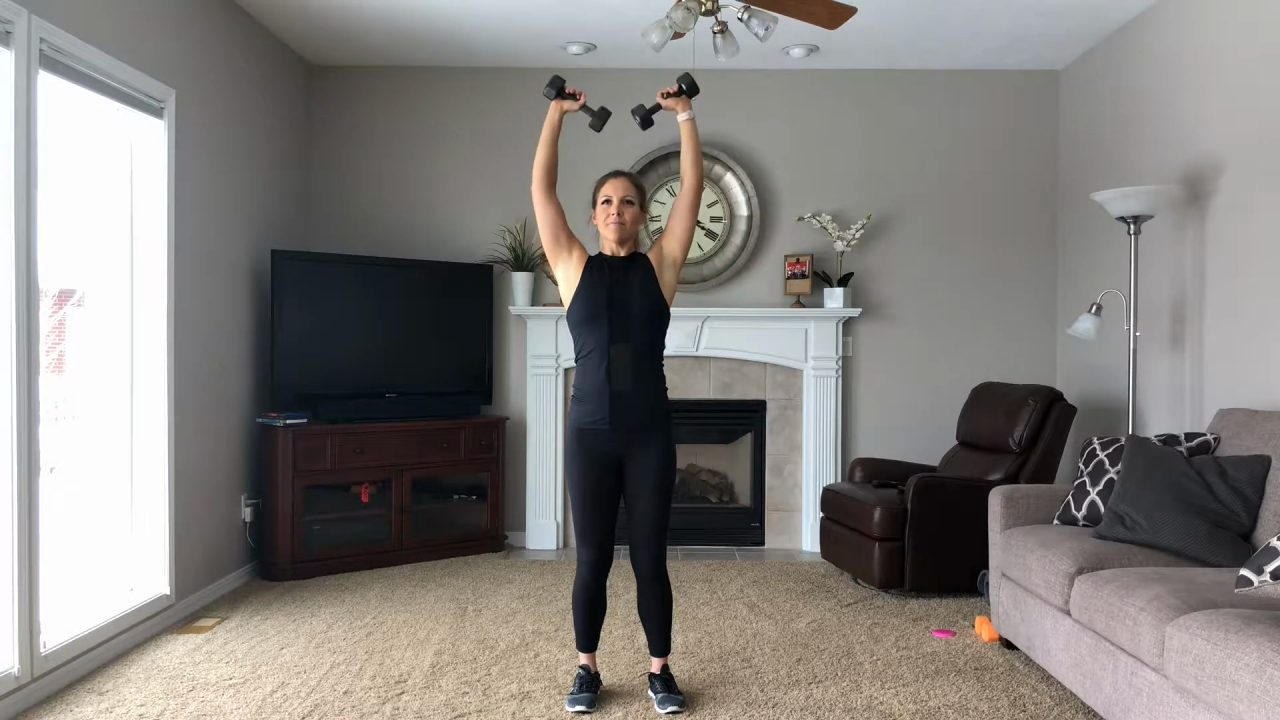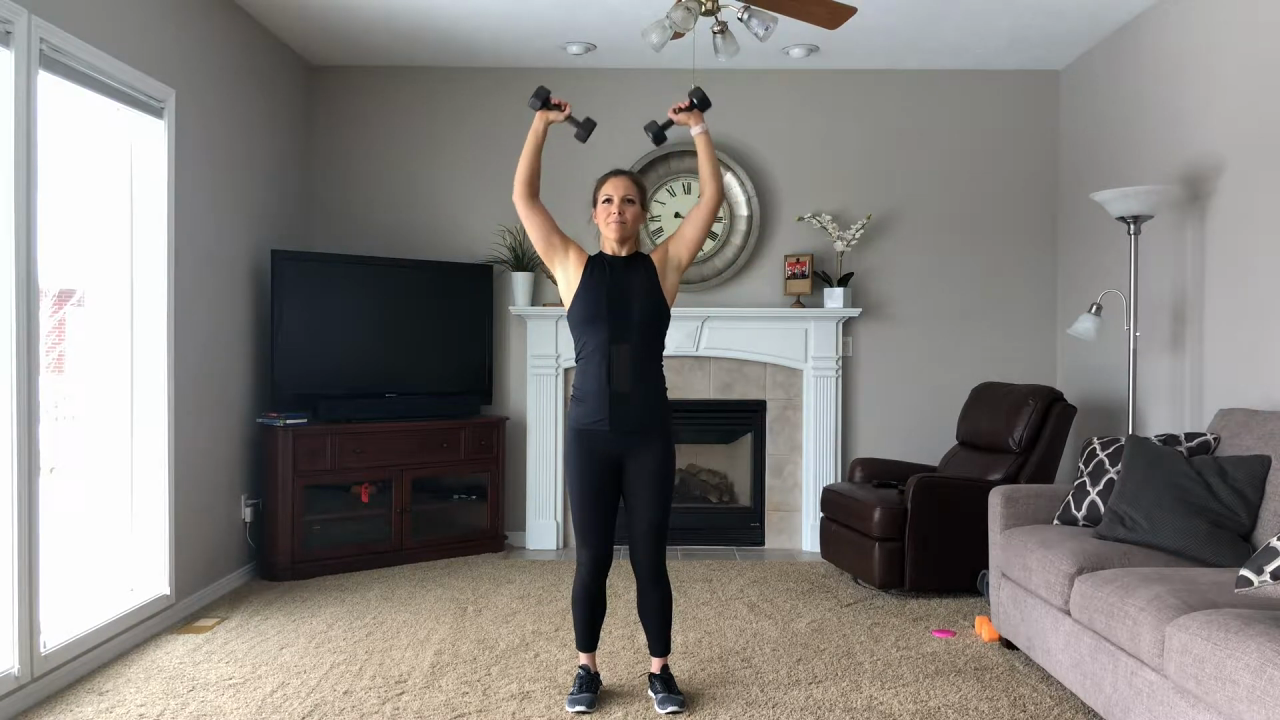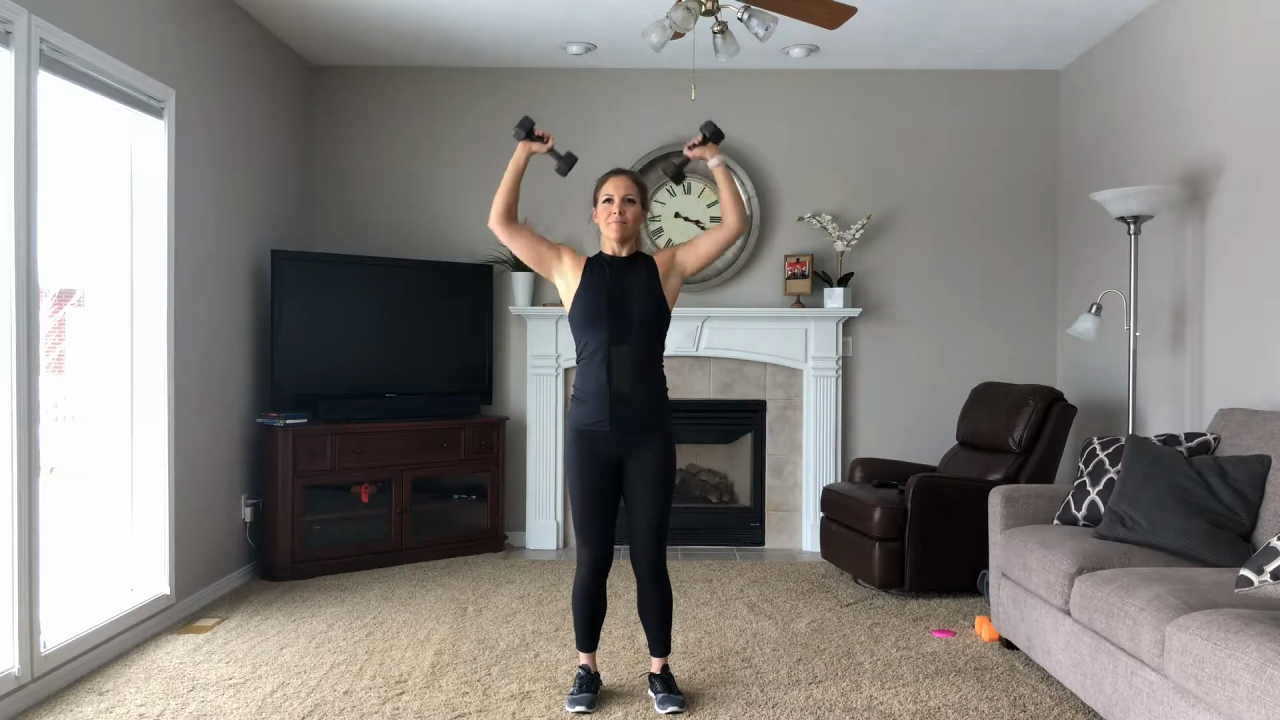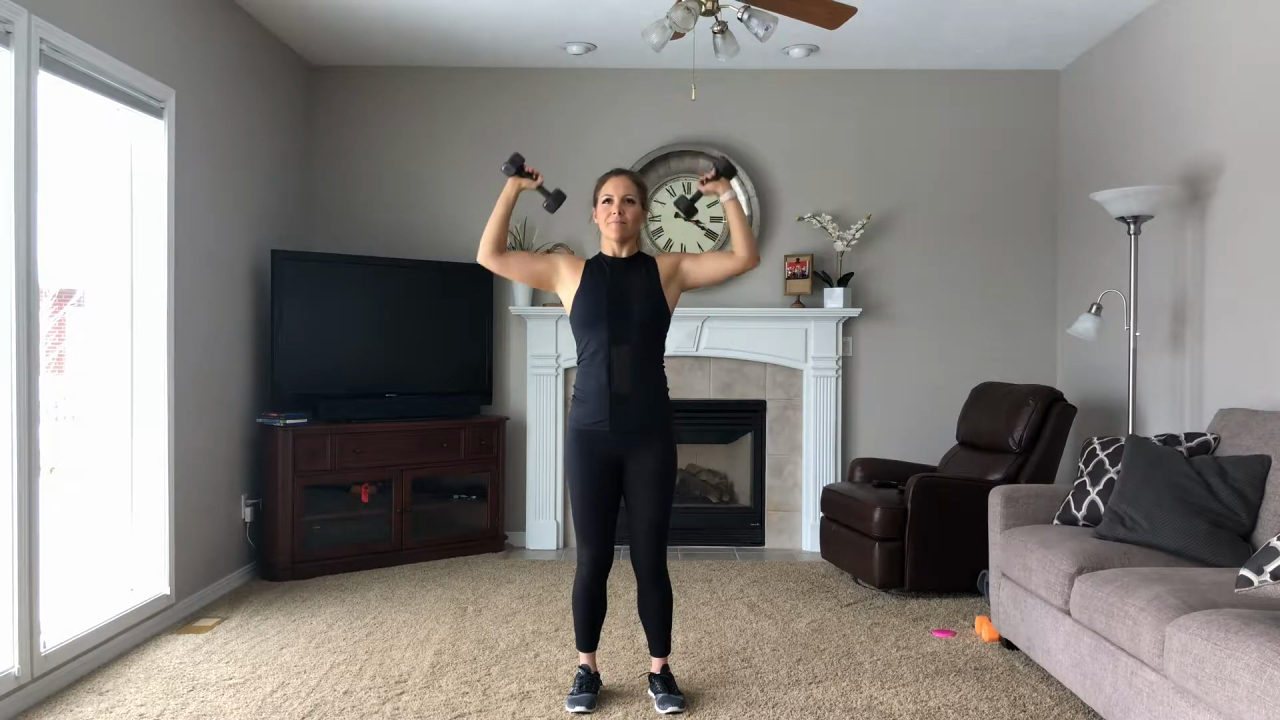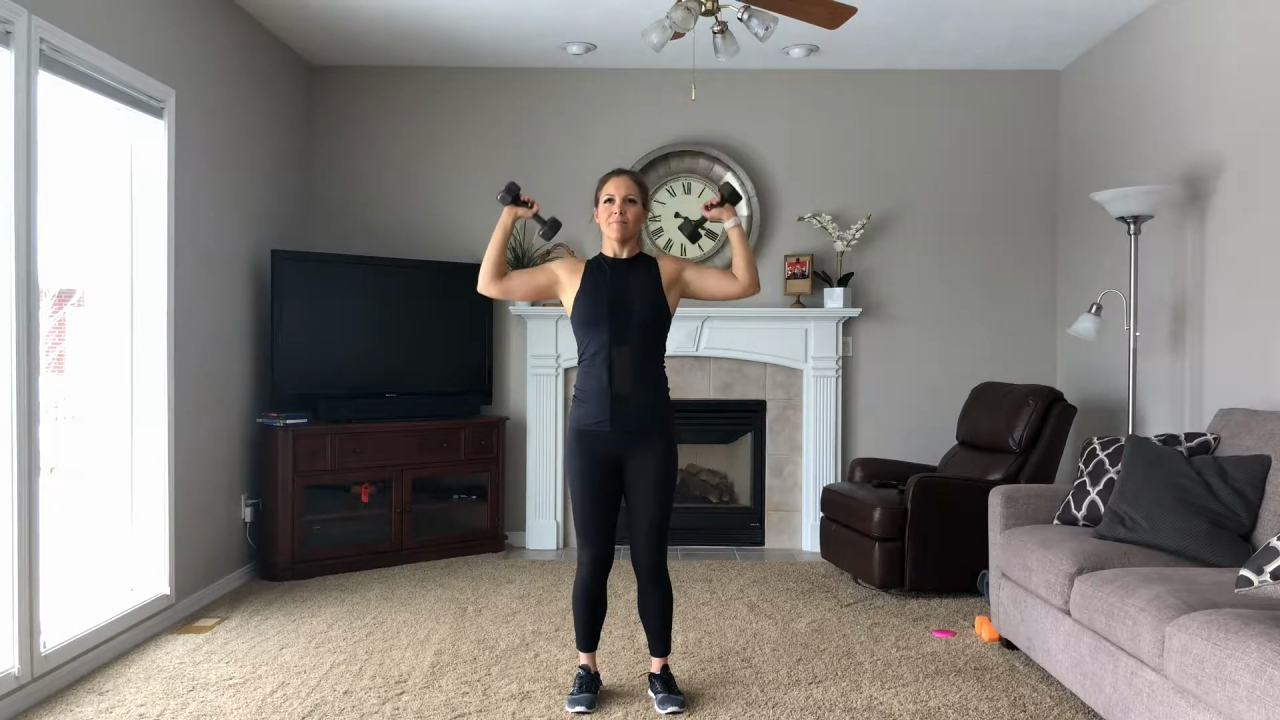
dt=0.2s
person 1, frame 1
left shoulder: (660, 265)
right shoulder: (573, 266)
left elbow: (691, 185)
right elbow: (541, 185)
left wrist: (684, 116)
right wrist: (557, 113)
left hip: (649, 435)
right hip: (590, 434)
left knee: (649, 560)
right knee: (592, 560)
right ankle: (587, 669)
person 1, frame 2
left shoulder: (662, 266)
right shoulder: (572, 266)
left elbow: (711, 197)
right elbow: (523, 196)
left wrist: (697, 129)
right wrist: (541, 123)
left hip: (648, 435)
right hip: (589, 433)
left knee: (649, 559)
right knee: (591, 559)
left ankle: (659, 670)
right ankle: (587, 669)
person 1, frame 3
left shoulder: (665, 267)
right shoulder: (571, 268)
left elbow: (734, 223)
right elbow: (500, 221)
left wrist: (713, 160)
right wrist: (524, 153)
left hip: (649, 435)
right hip: (589, 434)
left knee: (650, 559)
right knee: (592, 560)
left ankle: (659, 670)
right ankle: (587, 669)
person 1, frame 4
left shoulder: (666, 270)
right shoulder: (570, 271)
left elbow: (744, 256)
right elbow: (489, 254)
left wrist: (725, 193)
right wrist: (513, 188)
left hip: (650, 435)
right hip: (590, 434)
left knee: (650, 559)
right knee: (592, 559)
left ankle: (660, 670)
right ankle: (587, 669)
person 1, frame 5
left shoulder: (668, 271)
right shoulder: (570, 273)
left elbow: (745, 283)
right elbow: (490, 284)
left wrist: (730, 220)
right wrist: (508, 218)
left hip: (651, 435)
right hip: (590, 433)
left knee: (650, 559)
right knee: (592, 559)
left ankle: (660, 671)
right ankle: (587, 669)
